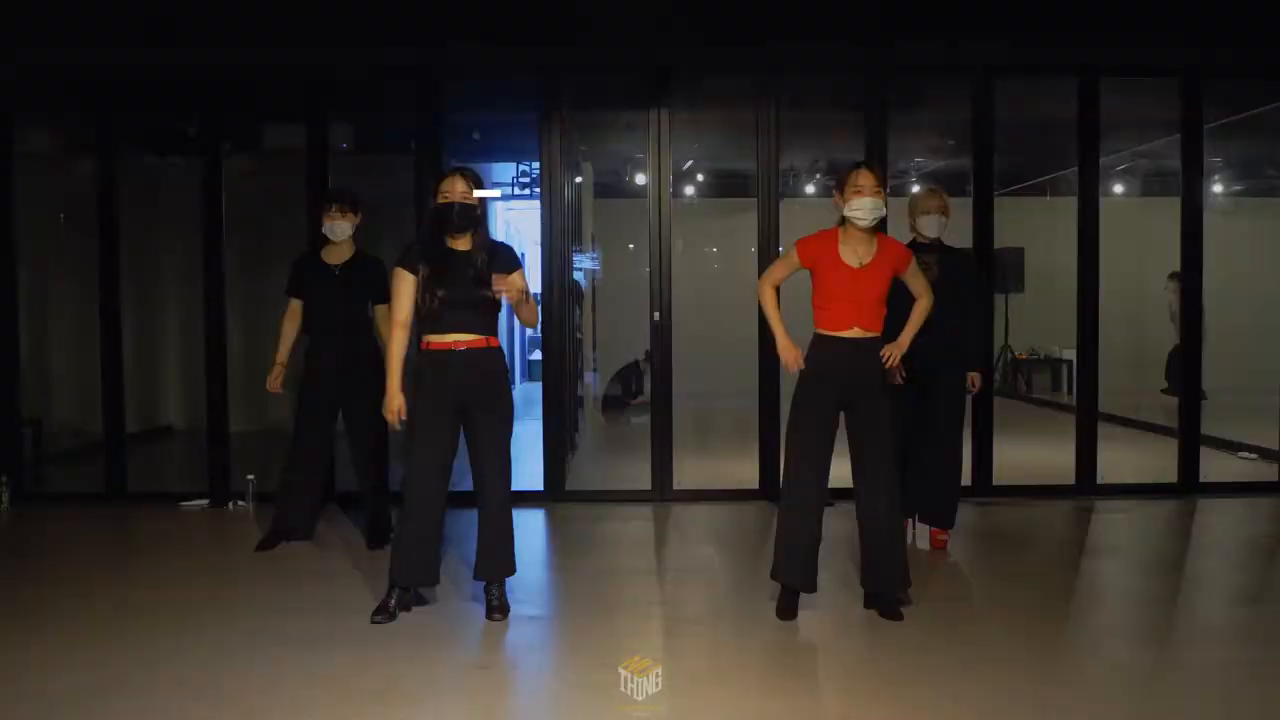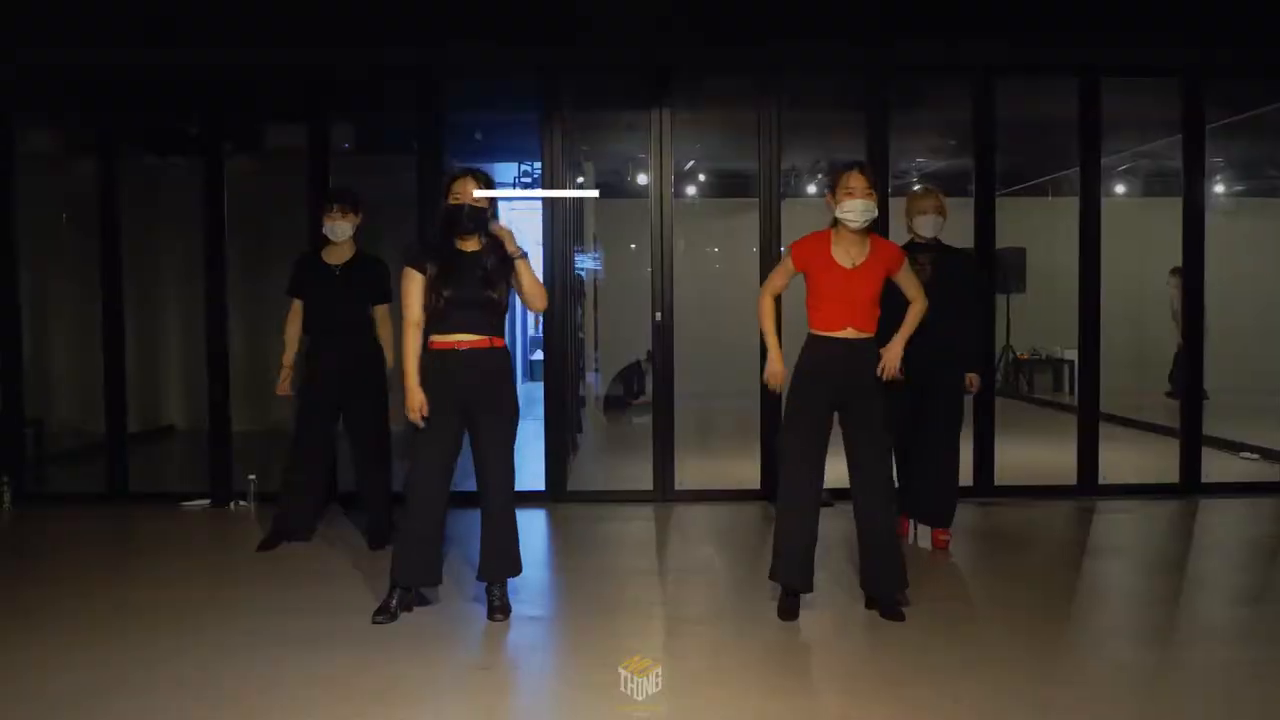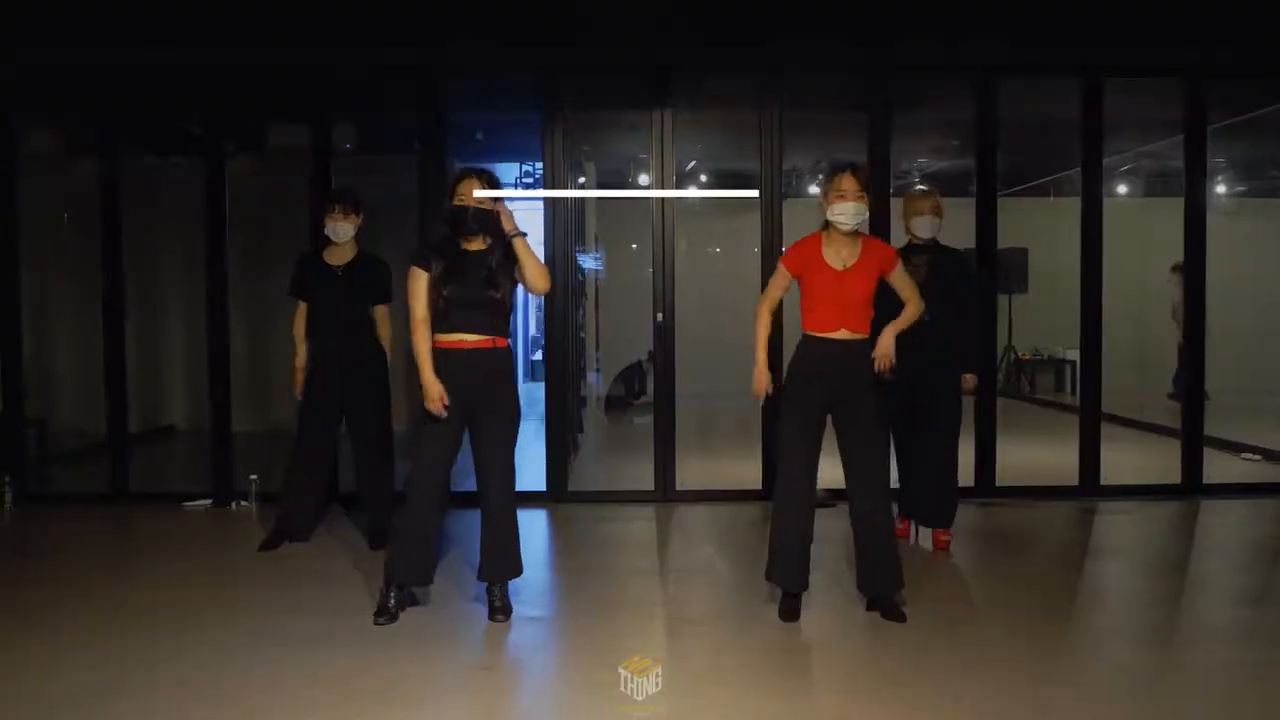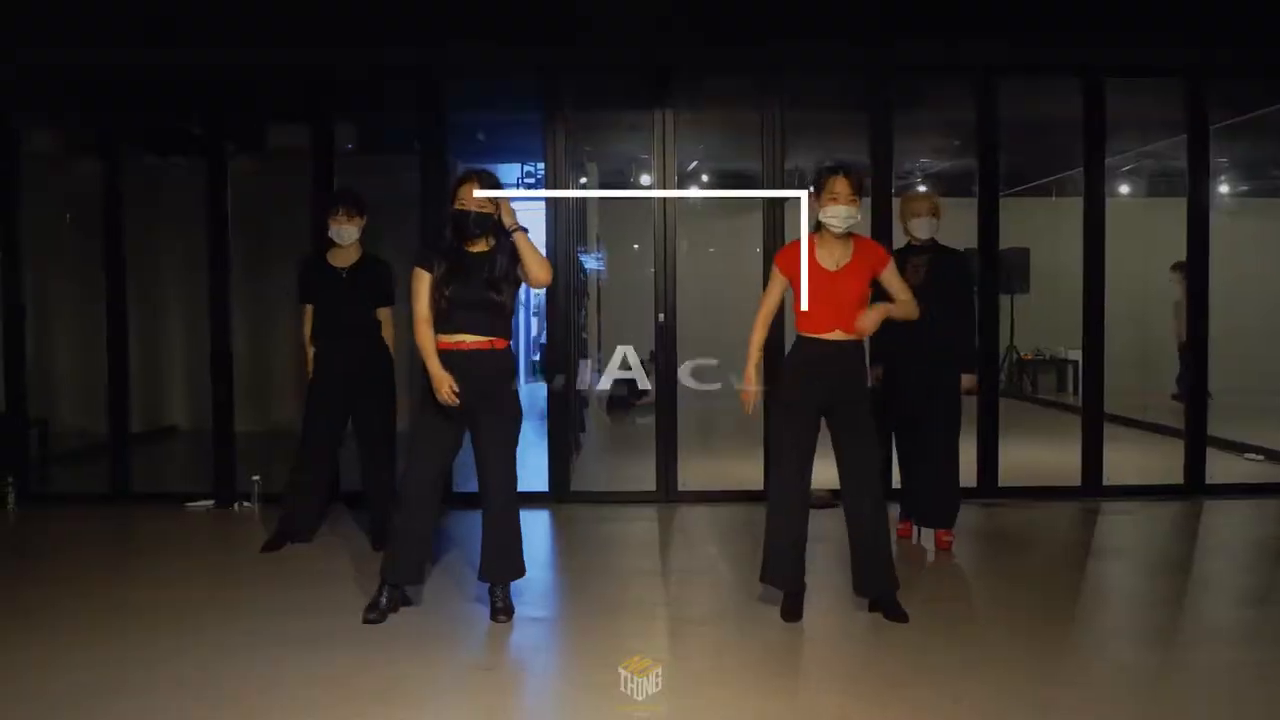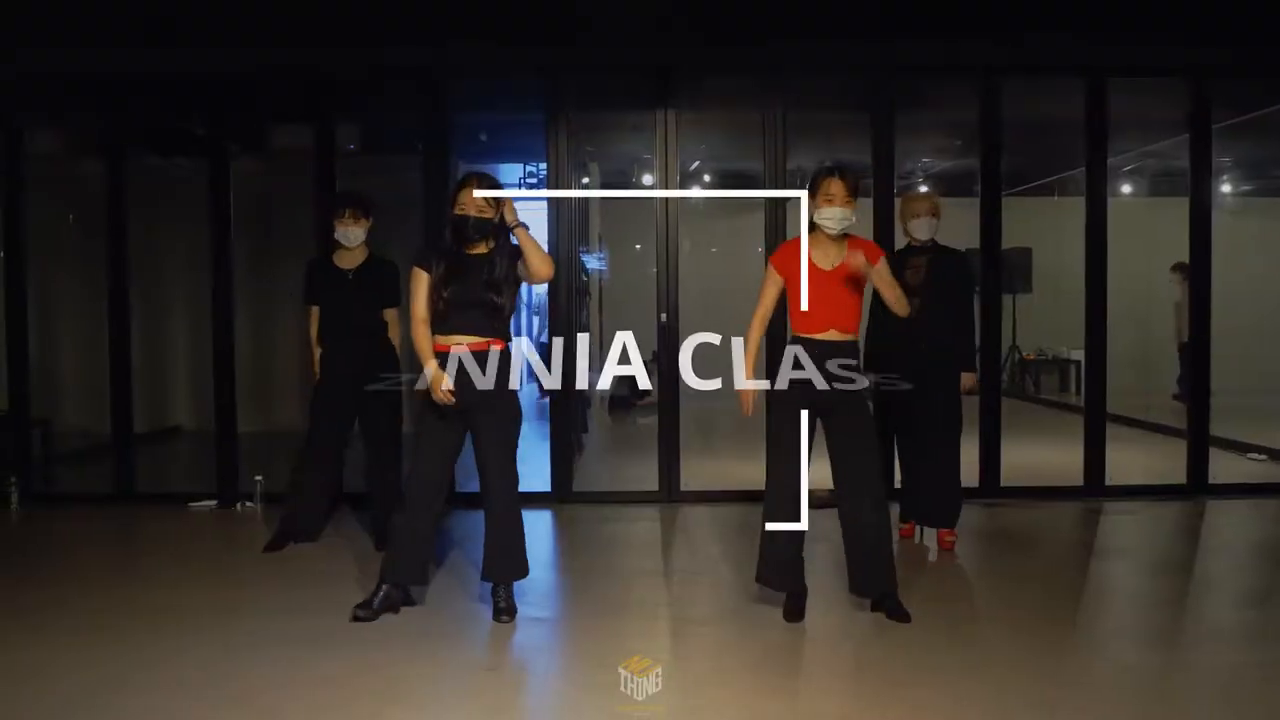
dt=0.1s
person 1, frame 1
left shoulder: (894, 251)
right shoulder: (820, 249)
left elbow: (923, 296)
right elbow: (767, 282)
left wrist: (904, 339)
right wrist: (784, 340)
left hip: (872, 368)
right hip: (824, 361)
left knee: (881, 484)
right knee: (804, 478)
left ankle: (880, 586)
right ankle: (792, 584)
person 1, frame 2
left shoulder: (887, 252)
right shoulder: (809, 248)
left elbow: (918, 300)
right elbow: (768, 292)
left wrist: (899, 340)
right wrist: (773, 350)
left hip: (864, 367)
right hip: (817, 364)
left knee: (874, 482)
right knee: (800, 479)
left ankle: (880, 588)
right ankle: (792, 585)
person 1, frame 3
left shoulder: (880, 253)
right shoulder: (802, 251)
left elbow: (915, 301)
right elbow: (767, 303)
left wrist: (891, 331)
right wrist: (761, 363)
left hip: (858, 368)
right hip: (810, 364)
left knee: (870, 482)
right knee: (795, 479)
left ankle: (879, 588)
right ankle: (790, 586)
person 1, frame 4
left shoulder: (872, 253)
right shoulder: (794, 254)
left elbow: (911, 307)
right elbow: (766, 314)
left wrist: (882, 310)
right wrist: (751, 370)
left hip: (850, 369)
right hip: (803, 367)
left knee: (864, 482)
right knee: (790, 480)
left ankle: (879, 590)
right ankle: (792, 586)
person 1, frame 5
left shoulder: (866, 252)
right shoulder: (788, 254)
left elbow: (901, 307)
right elbow: (762, 315)
left wrist: (868, 272)
right wrist: (749, 371)
left hip: (846, 369)
right hip: (798, 367)
left knee: (863, 482)
right knee: (786, 481)
left ankle: (880, 589)
right ankle: (792, 586)
person 2, frame 1
left shoulder: (500, 256)
right shoulder: (418, 256)
left elbow: (531, 321)
right elbow: (400, 322)
left wrist: (520, 294)
right wrist: (394, 386)
left hip: (491, 373)
right hip: (436, 375)
left knee: (494, 485)
right knee: (424, 485)
left ankle: (494, 585)
right ankle: (401, 585)
person 2, frame 2
left shoulder: (505, 257)
right shoulder: (425, 259)
left elbow: (538, 302)
right elbow: (413, 324)
left wrist: (515, 251)
right wrist: (412, 385)
left hip: (492, 373)
right hip: (441, 374)
left knee: (496, 481)
right knee: (425, 482)
left ankle: (496, 585)
right ankle: (404, 586)
person 2, frame 3
left shoulder: (509, 256)
right shoulder: (431, 257)
left elbow: (541, 286)
right elbow: (419, 321)
left wrist: (514, 231)
right wrist: (428, 378)
left hip: (494, 373)
right hip: (445, 372)
left knee: (497, 481)
right knee: (425, 480)
left ankle: (497, 585)
right ankle: (399, 584)
person 2, frame 4
left shoulder: (509, 258)
right shoulder: (434, 259)
left elbow: (542, 278)
right elbow: (422, 320)
left wrist: (515, 229)
right wrist: (437, 371)
left hip: (495, 375)
right hip: (445, 374)
left knee: (498, 482)
right knee: (420, 479)
left ankle: (499, 586)
right ankle: (392, 586)
person 2, frame 5
left shoulder: (509, 258)
right shoulder: (432, 260)
left elbow: (544, 273)
right elbow: (419, 320)
left wrist: (516, 225)
right wrist: (432, 370)
left hip: (494, 375)
right hip: (443, 374)
left knee: (499, 483)
right knee: (424, 481)
left ankle: (502, 586)
right ankle: (394, 584)
person 3, frame 1
left shoulder: (375, 274)
right shoulder: (306, 267)
left elbow: (382, 319)
right elbow: (294, 314)
right wrist: (280, 362)
left hip: (362, 364)
right hip: (321, 364)
left knee: (373, 449)
right knee: (307, 445)
left ankle: (377, 527)
right ankle: (288, 525)
person 3, frame 2
left shoulder: (373, 267)
right shoulder: (306, 265)
left elbow: (382, 320)
right elbow: (296, 316)
left wrist: (387, 367)
right wrist: (286, 364)
left hip: (364, 364)
right hip: (319, 364)
left knee: (371, 445)
right knee: (309, 444)
left ankle: (379, 528)
right ankle: (289, 525)
person 3, frame 3
left shoulder: (374, 267)
right shoulder: (307, 265)
left elbow: (382, 320)
right elbow: (301, 318)
left wrist: (386, 366)
right wrist: (301, 366)
left hip: (366, 364)
right hip: (323, 365)
left knee: (372, 444)
right knee: (311, 444)
left ankle: (379, 528)
right ankle: (291, 525)
person 3, frame 4
left shoulder: (378, 269)
right shoulder: (312, 267)
left elbow: (386, 322)
right elbow: (309, 320)
left wrist: (388, 368)
right wrist: (311, 366)
left hip: (371, 366)
right hip: (328, 366)
left knee: (377, 447)
right knee: (315, 445)
left ankle: (383, 528)
right ankle: (294, 526)
person 3, frame 5
left shoulder: (384, 270)
right shoulder: (318, 269)
left elbow: (392, 323)
right elbow: (315, 322)
left wrist: (394, 369)
right wrist: (318, 367)
left hip: (377, 367)
right hip: (335, 367)
left knee: (383, 447)
right knee: (320, 446)
left ankle: (386, 528)
right ankle: (297, 526)
person 4, frame 1
left shoulder: (959, 259)
right elbow: (889, 315)
left wrist: (974, 366)
right hip: (906, 365)
left knee: (946, 446)
right knee: (903, 441)
left ankle: (938, 521)
right ankle: (904, 510)
person 4, frame 2
left shoulder: (958, 261)
left elbow: (970, 317)
right elbow: (883, 313)
left wrist: (972, 365)
left hip: (946, 365)
right hip: (903, 363)
left knee: (942, 443)
right knee: (906, 442)
left ankle: (938, 519)
right ankle: (907, 511)
person 4, frame 3
left shoulder: (956, 261)
left elbow: (967, 317)
right elbow: (880, 315)
left wrist: (969, 366)
left hip: (943, 366)
right hip: (901, 364)
left knee: (940, 443)
right knee: (906, 442)
left ankle: (939, 520)
right ankle: (907, 512)
person 4, frame 4
left shoulder: (955, 262)
right shoulder: (890, 263)
left elbow: (965, 317)
left wrist: (967, 366)
right wrist: (877, 362)
left hip: (941, 364)
right hip: (899, 365)
left knee: (940, 443)
right knee: (907, 443)
left ankle: (941, 520)
right ankle: (909, 514)
person 4, frame 5
left shoulder: (955, 261)
right shoulder: (890, 264)
left elbow: (965, 317)
right elbow: (878, 317)
left wrist: (967, 365)
right wrist: (873, 363)
left hip: (942, 364)
right hip: (899, 366)
left knee: (942, 443)
right knee: (908, 443)
left ankle: (943, 520)
right ankle: (910, 514)
